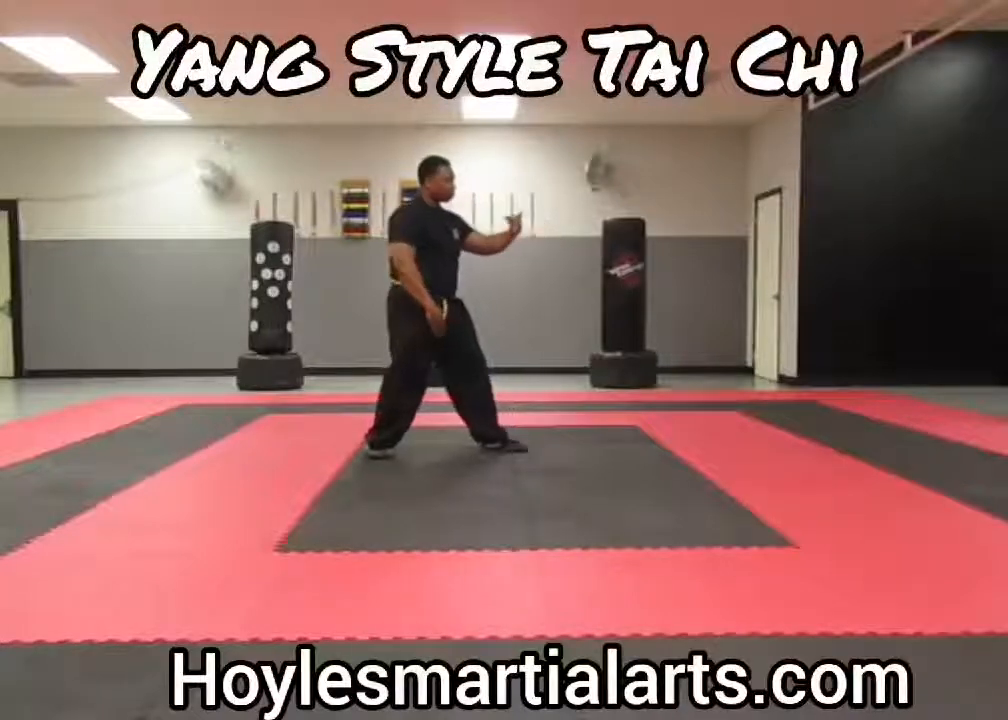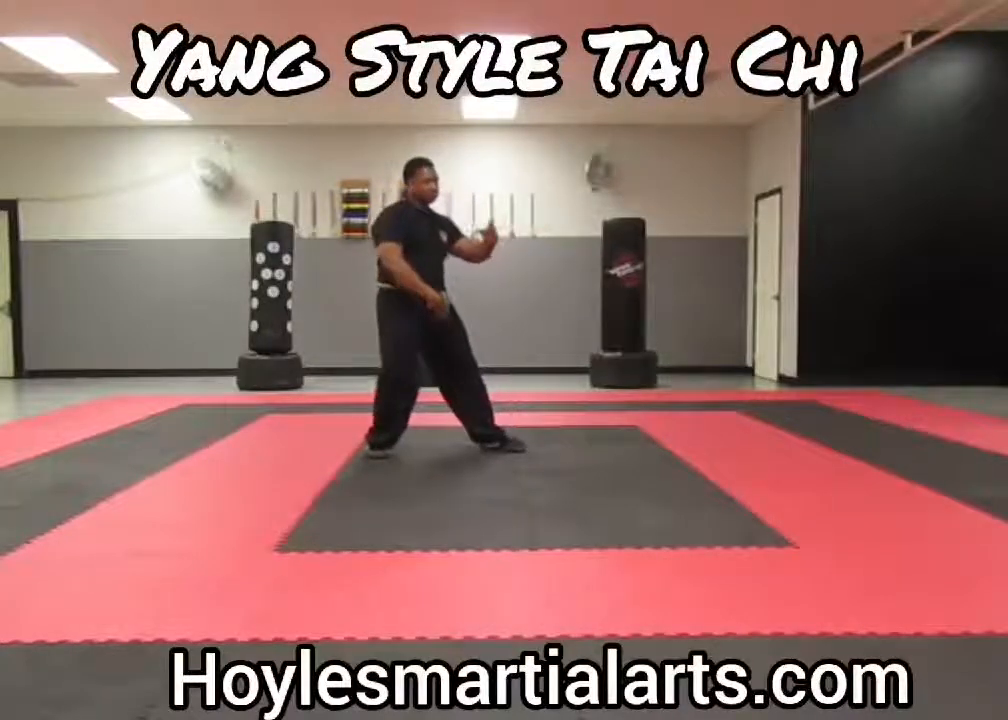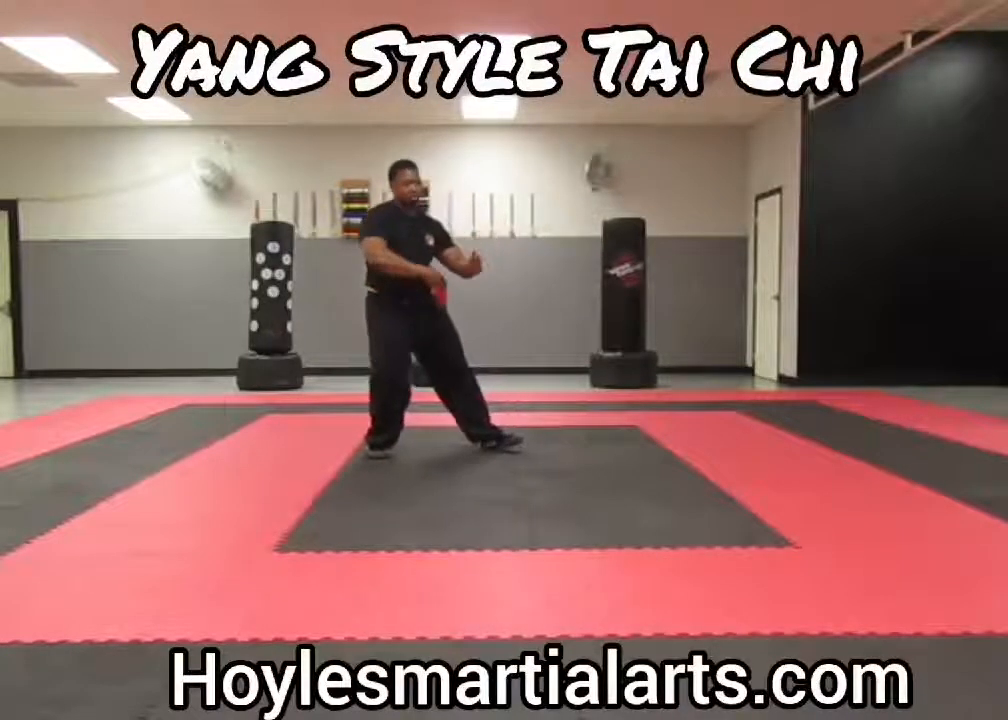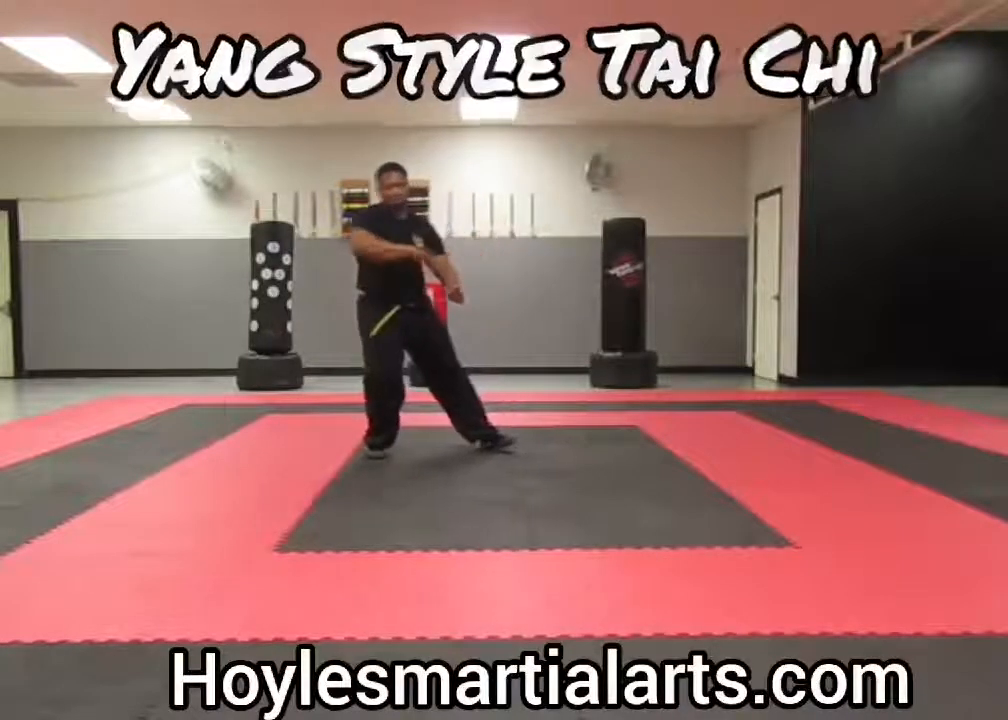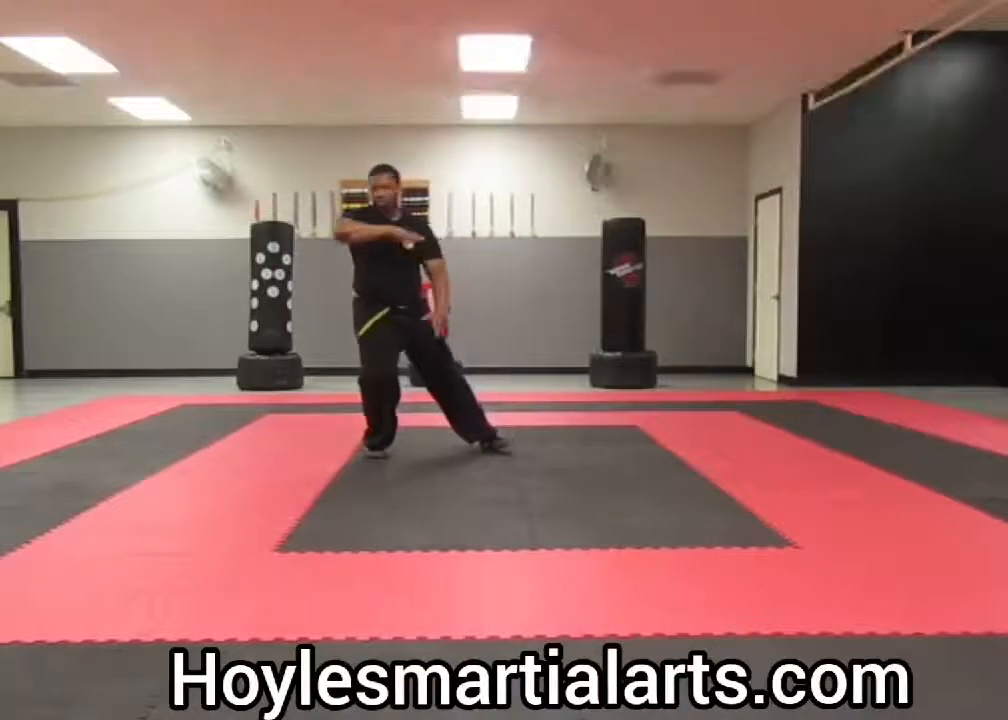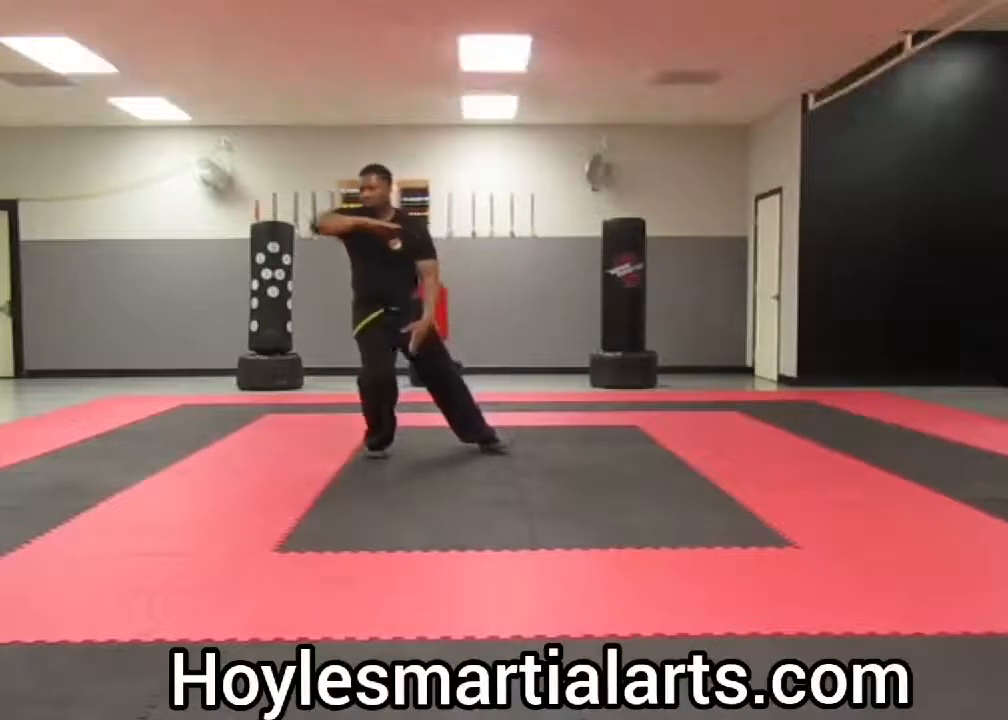
dt=0.5s
person 1, frame 1
left shoulder: (450, 220)
right shoulder: (408, 216)
left elbow: (486, 245)
right elbow: (403, 264)
left wrist: (510, 235)
right wrist: (428, 306)
left hip: (448, 305)
right hip: (412, 307)
left knee: (471, 368)
right knee: (407, 374)
left ankle: (491, 436)
right ankle: (380, 440)
person 1, frame 2
left shoulder: (440, 223)
right shoulder: (393, 218)
left elbow: (472, 253)
right elbow: (392, 262)
left wrist: (488, 244)
right wrist: (428, 293)
left hip: (437, 305)
right hip: (400, 306)
left knee: (462, 370)
right knee: (399, 375)
left ankle: (488, 435)
right ankle: (380, 440)
person 1, frame 3
left shoulder: (430, 225)
right shoulder: (379, 218)
left elbow: (455, 260)
right elbow: (376, 256)
left wrist: (470, 266)
right wrist: (422, 271)
left hip: (424, 306)
right hip: (388, 308)
left knee: (454, 369)
right knee: (390, 375)
left ankle: (486, 434)
right ankle: (380, 439)
person 1, frame 4
left shoulder: (421, 226)
right shoulder: (368, 219)
left elbow: (441, 264)
right elbow: (361, 246)
left wrist: (453, 286)
right wrist: (409, 250)
left hip: (417, 308)
right hip: (379, 310)
left knee: (447, 370)
right knee: (383, 376)
left ankle: (483, 433)
right ankle: (378, 439)
person 1, frame 5
left shoulder: (419, 226)
right shoulder: (361, 218)
left elbow: (438, 271)
right elbow: (342, 231)
left wrist: (441, 308)
right wrist: (391, 231)
left hip: (413, 311)
right hip: (374, 313)
left knee: (445, 372)
right knee: (378, 376)
left ankle: (483, 435)
right ankle: (378, 440)
person 1, frame 6
left shoulder: (413, 227)
right shoulder: (353, 218)
left elbow: (430, 275)
right elbow: (320, 223)
left wrist: (426, 317)
right wrist: (366, 222)
left hip: (408, 312)
right hip: (370, 312)
left knee: (442, 372)
right knee: (378, 376)
left ankle: (481, 435)
right ankle: (378, 440)
